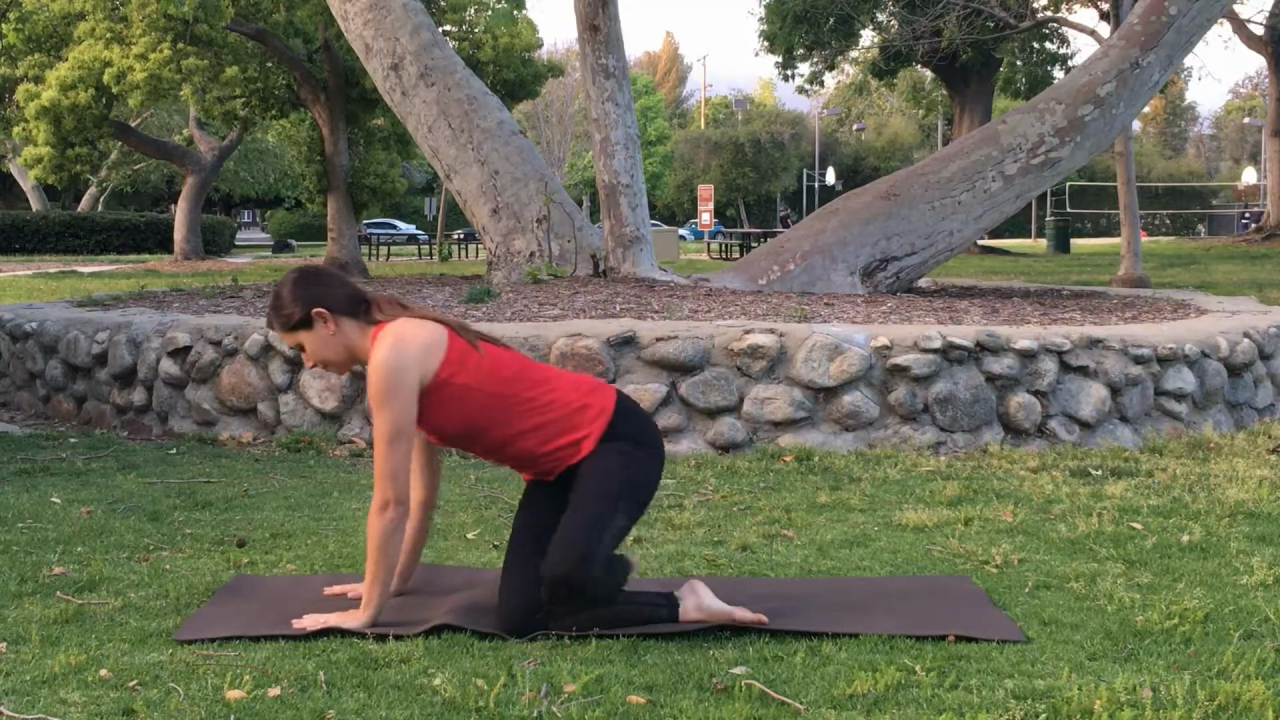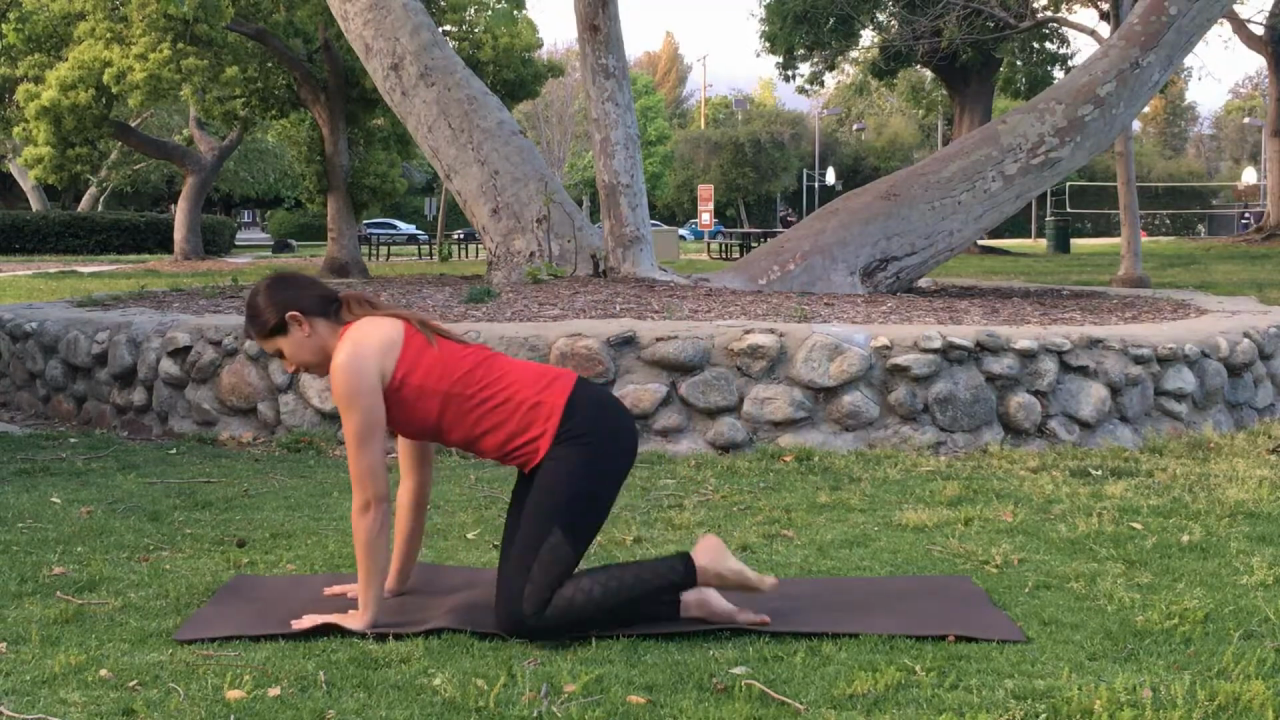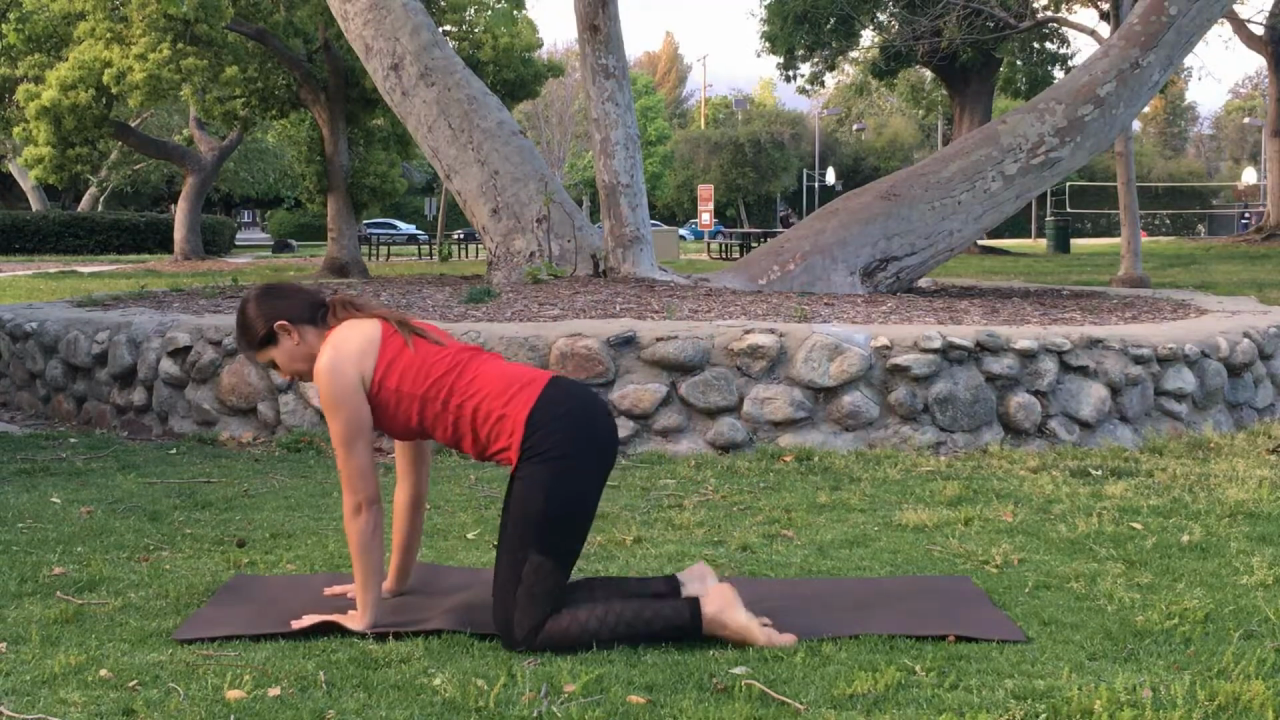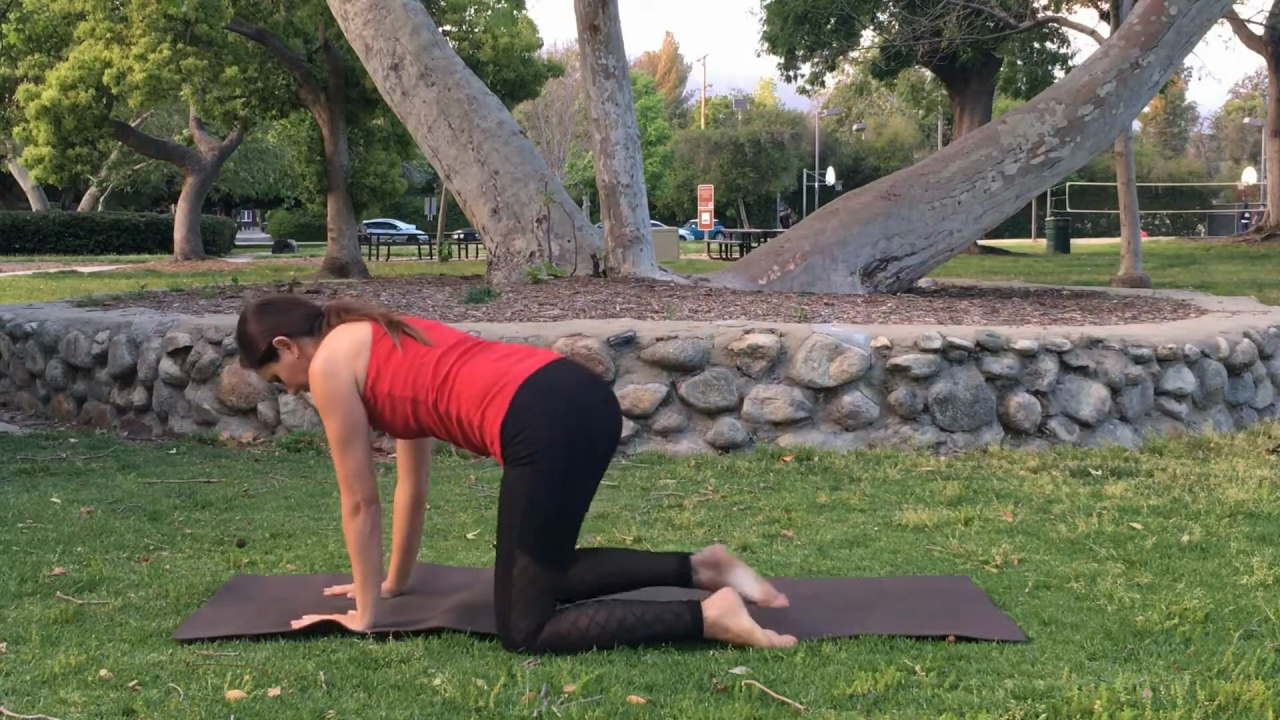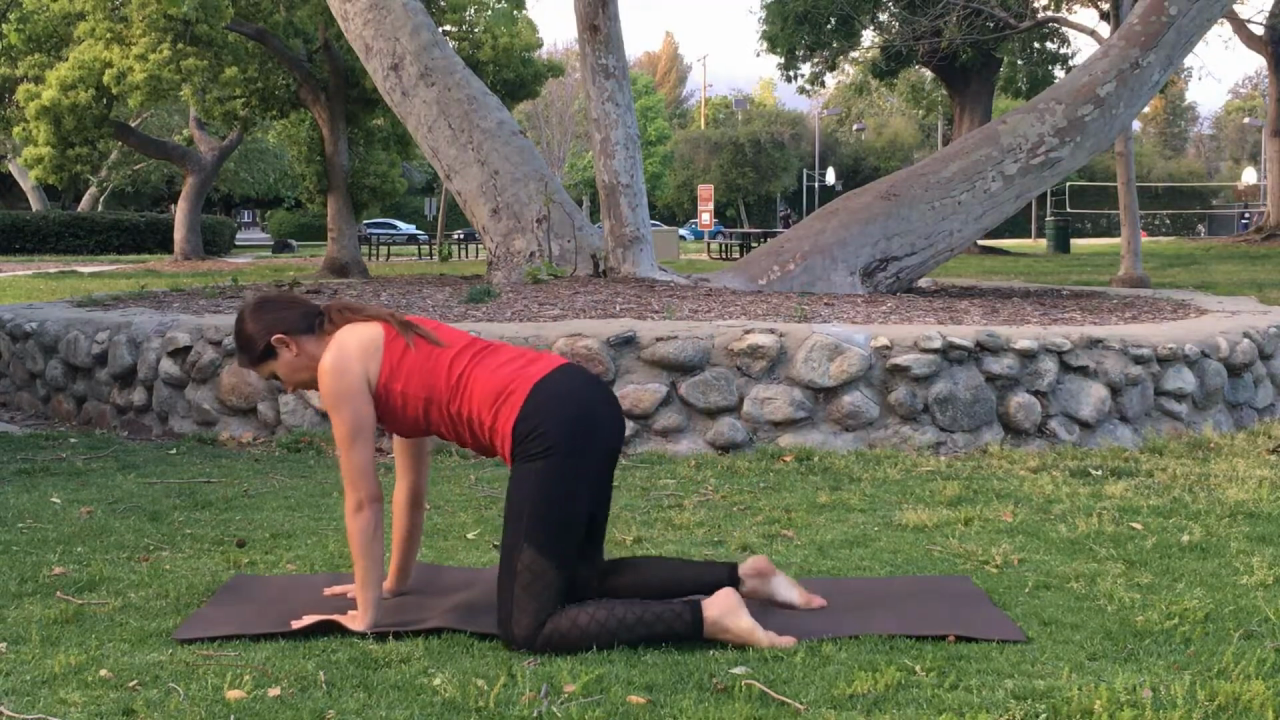
dt=0.3s
person 1, frame 1
left shoulder: (392, 353)
right shoulder: (403, 344)
left elbow: (392, 502)
right elbow: (422, 488)
left wrist: (366, 612)
right wrist: (394, 579)
left hip: (615, 439)
right hip: (558, 464)
left knee: (568, 572)
right knee: (518, 619)
left ankle: (636, 584)
right ankle: (682, 607)
person 1, frame 2
left shoulder: (353, 357)
right shoulder: (388, 341)
left elbow: (370, 499)
right elbow: (415, 482)
left wrist: (366, 611)
right wrist: (394, 579)
left hip: (584, 430)
right hip: (561, 435)
left knee: (531, 613)
right knee: (519, 611)
left ankle: (698, 565)
right ankle: (687, 600)
person 1, frame 3
left shoulder: (335, 360)
right shoulder: (382, 342)
left elbow: (362, 502)
right elbow: (412, 483)
left wrist: (365, 612)
right wrist: (393, 581)
left hip: (556, 436)
right hip: (570, 417)
left knee: (524, 632)
right knee: (526, 606)
left ankle: (705, 612)
right ankle: (684, 588)
person 1, frame 4
left shoulder: (330, 364)
right shoulder: (387, 342)
left elbow: (360, 503)
right elbow: (412, 483)
left wrist: (365, 612)
right wrist: (395, 580)
left hip: (545, 422)
right hip: (583, 395)
left knee: (524, 630)
right knee: (542, 573)
left ankle: (707, 614)
right ankle: (701, 568)
person 1, frame 5
left shoulder: (339, 361)
right shoulder: (388, 344)
left elbow: (362, 500)
right elbow: (410, 485)
left wrist: (366, 612)
right wrist: (394, 580)
left hip: (553, 426)
right hip: (587, 400)
left knee: (526, 629)
right knee: (581, 578)
left ankle: (709, 615)
right ankle: (742, 577)
